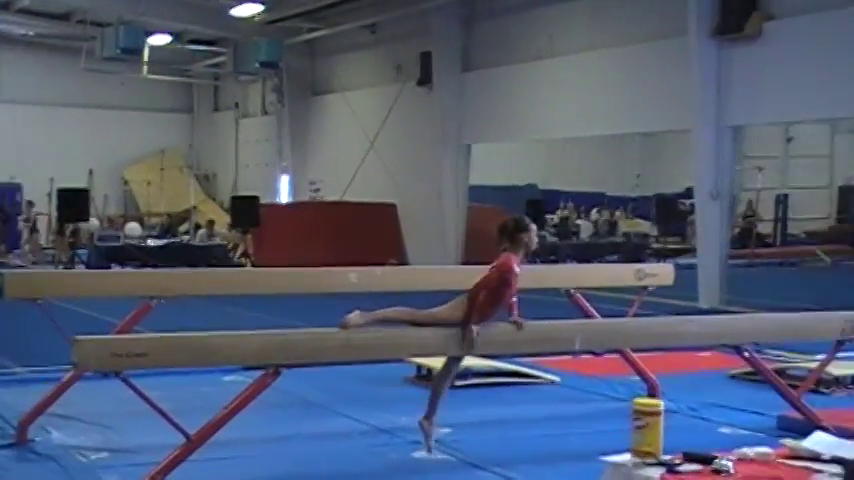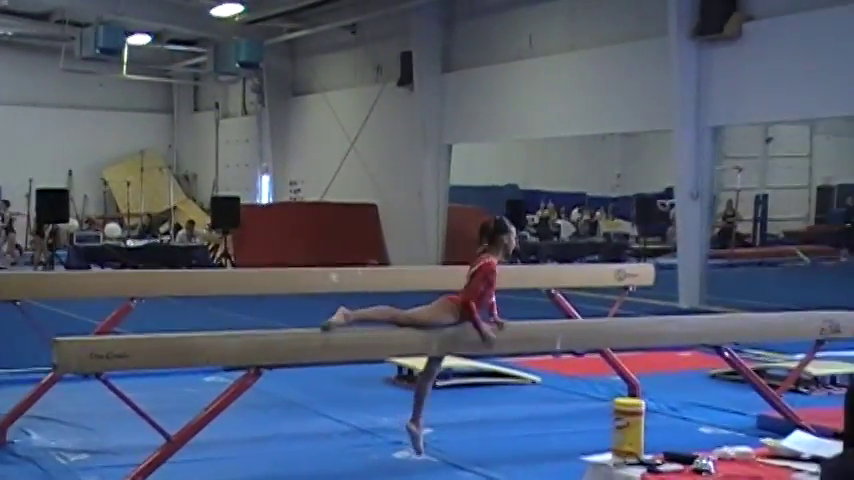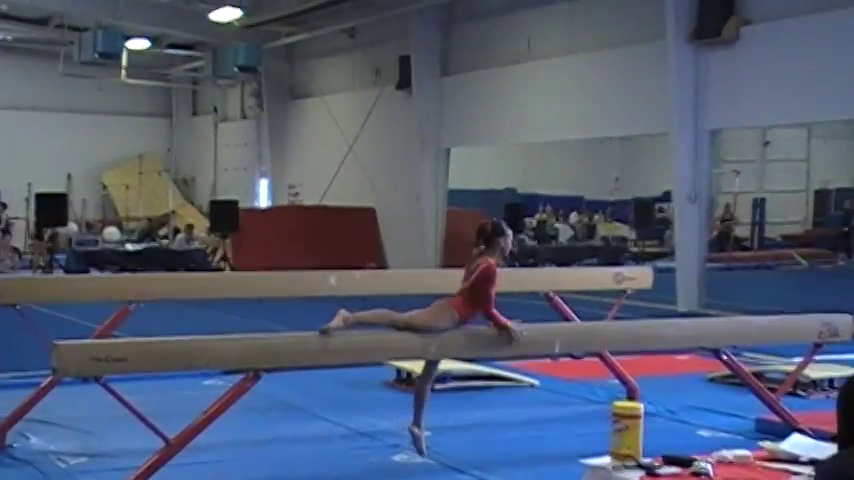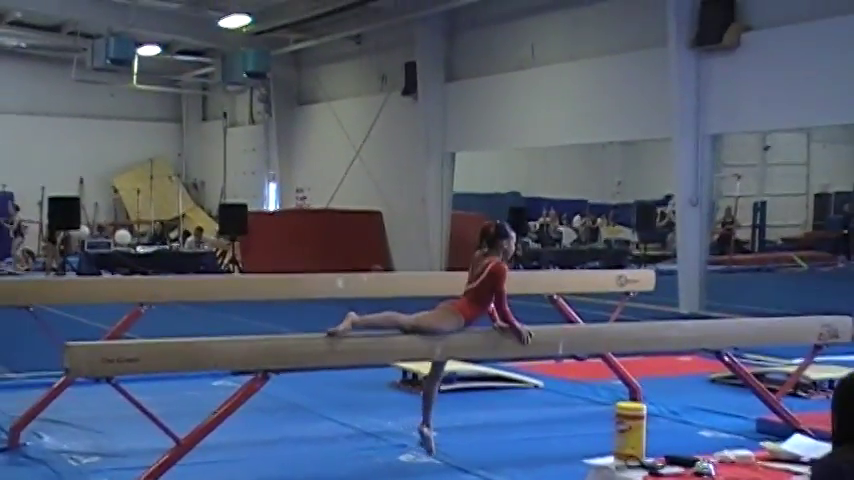
dt=0.1s
person 1, frame 1
left shoulder: (512, 259)
right shoulder: (507, 263)
left elbow: (508, 289)
right elbow: (476, 292)
left wrist: (513, 315)
right wrist: (467, 326)
left hip: (473, 314)
right hip: (468, 310)
left knee: (450, 369)
right knee: (419, 317)
right ankle: (366, 317)
person 1, frame 2
left shoulder: (487, 258)
right shoulder: (489, 264)
left elbow: (486, 291)
right elbow: (467, 301)
left wrist: (494, 316)
right wrist: (480, 327)
left hip: (455, 311)
right hip: (451, 310)
left knee: (431, 370)
right knee: (401, 316)
right ankle: (348, 316)
person 1, frame 3
left shoulder: (480, 258)
right shoulder: (491, 267)
right elbow: (487, 307)
left wrist: (494, 319)
right wrist: (505, 325)
left hip: (447, 309)
right hip: (450, 314)
left knee: (429, 373)
right knee: (401, 320)
right ankle: (348, 318)
person 1, frame 4
left shoulder: (480, 258)
right shoulder: (499, 267)
right elbow: (501, 306)
left wrist: (498, 322)
right wrist: (516, 326)
left hip: (452, 310)
right hip: (456, 316)
left knee: (436, 374)
right knee: (408, 323)
left ankle: (426, 425)
right ankle: (357, 321)
